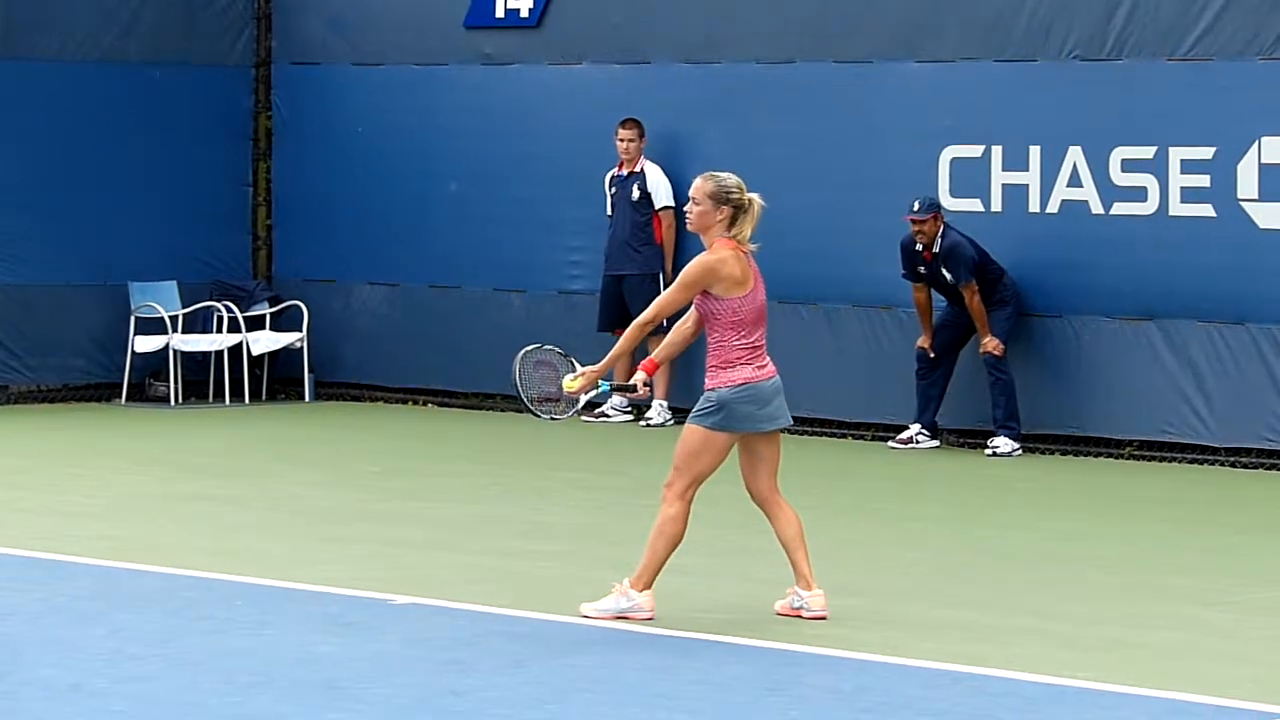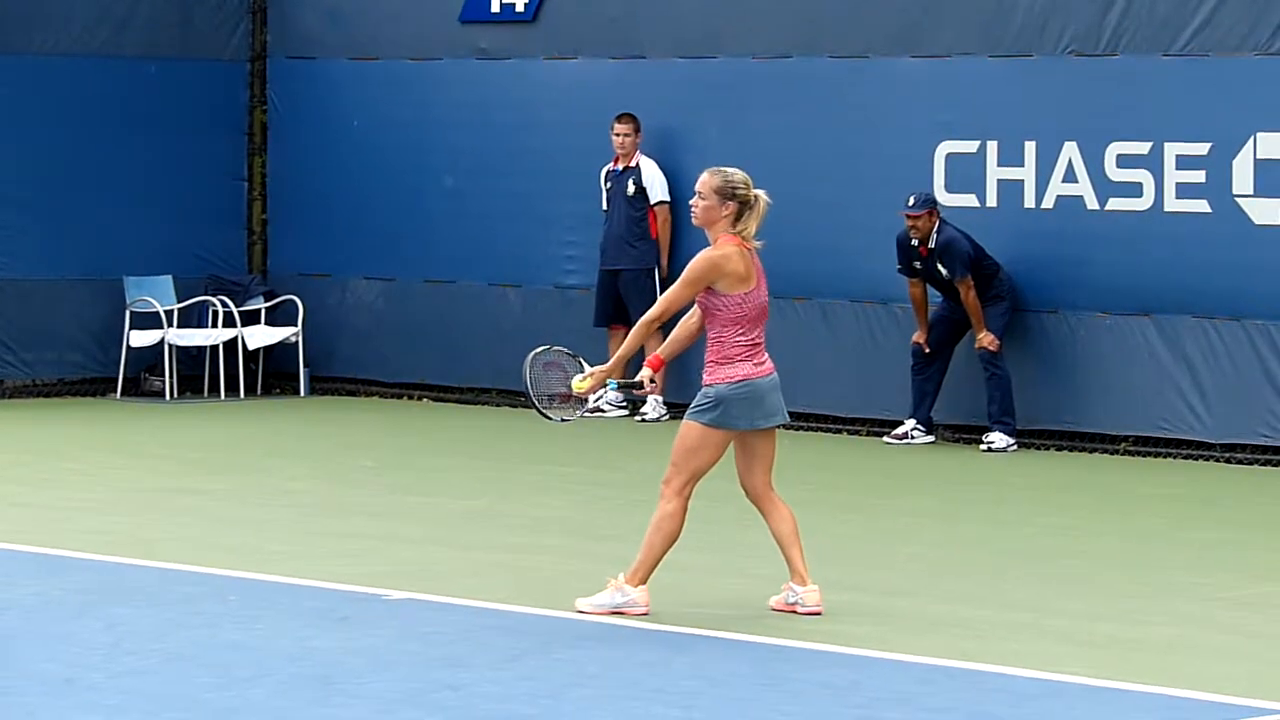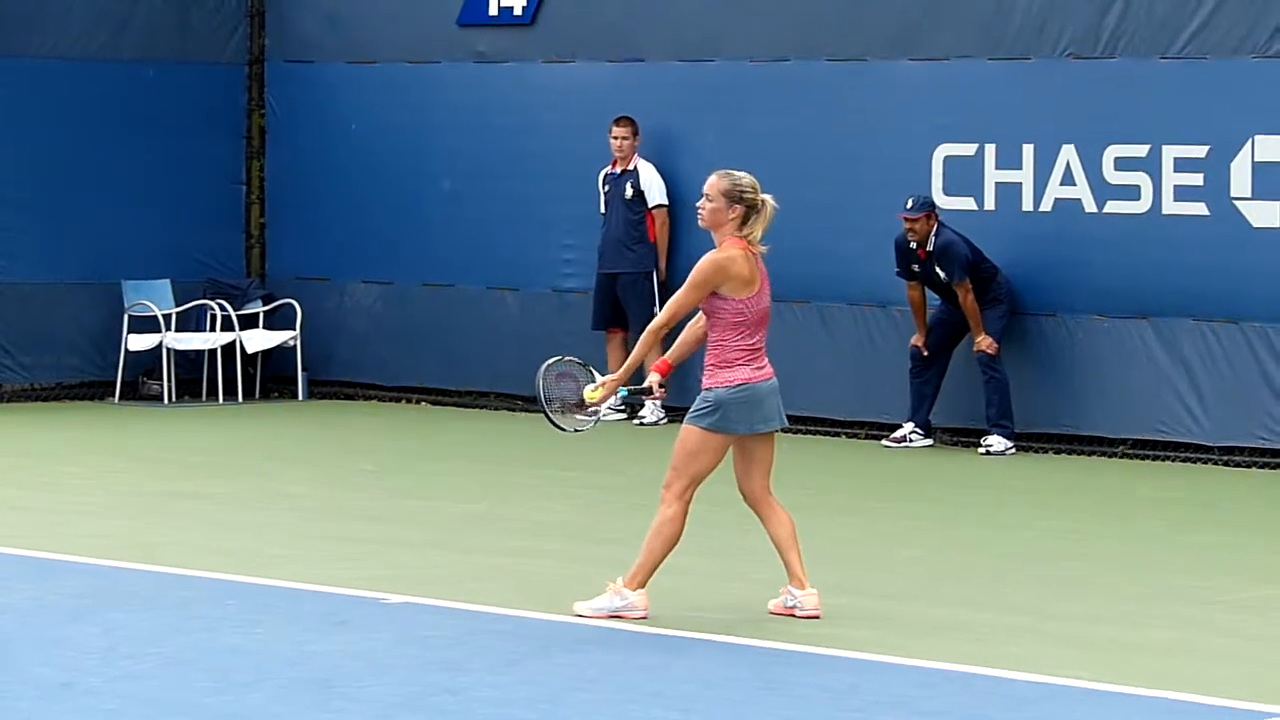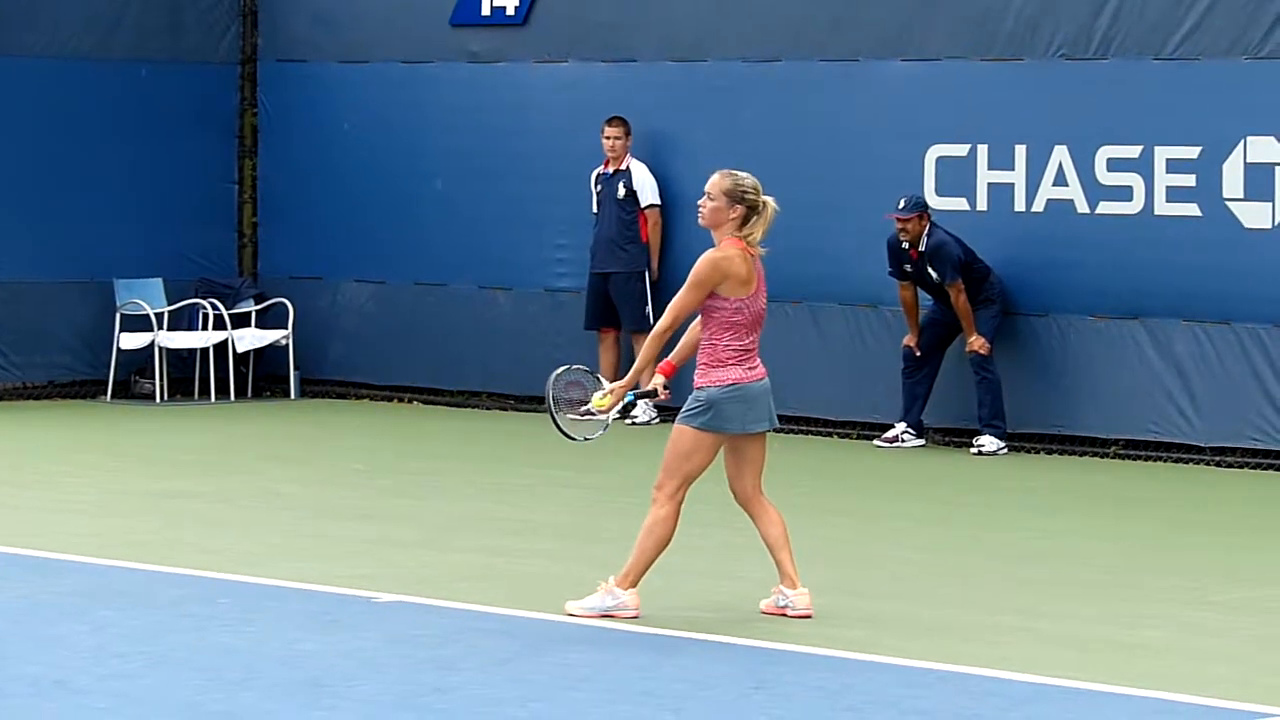
dt=0.5s
person 1, frame 1
left shoulder: (712, 262)
right shoulder: (737, 256)
left elbow: (648, 319)
right elbow: (690, 323)
left wrist: (601, 369)
right wrist: (648, 367)
left hip: (730, 392)
right hip: (763, 386)
left knee: (676, 491)
right knee: (767, 493)
left ankle: (636, 593)
right ankle: (808, 592)
person 1, frame 2
left shoulder: (717, 257)
right shoulder: (742, 252)
left elbow: (653, 317)
right elbow: (696, 318)
left wrist: (611, 367)
right wrist: (654, 363)
left hip: (728, 389)
right hip: (760, 383)
left knee: (674, 488)
right knee: (760, 490)
left ankle: (631, 588)
right ankle: (803, 588)
person 1, frame 3
left shoulder: (720, 260)
right shoulder: (747, 256)
left elbow: (661, 323)
left wrist: (620, 375)
right wrist: (662, 368)
left hip: (727, 392)
right hip: (759, 387)
left knee: (674, 493)
right knee: (758, 495)
left ankle: (629, 592)
right ankle: (801, 591)
person 1, frame 4
left shoulder: (718, 259)
right shoulder: (746, 256)
left elbow: (665, 325)
left wrist: (628, 381)
right wrist: (666, 370)
left hip: (720, 392)
right hip: (752, 388)
left knee: (666, 493)
right knee: (750, 494)
left ankle: (622, 592)
right ankle: (793, 591)
person 2, frame 1
left shoulder: (653, 174)
right shoulder: (611, 177)
left elbow: (668, 222)
left wrist: (667, 266)
right wrist: (614, 256)
left hip: (645, 270)
right hip: (614, 268)
left knee: (653, 334)
right knee: (619, 332)
left ankle: (660, 406)
right ankle: (619, 402)
person 2, frame 2
left shoulder: (648, 169)
right shoulder: (606, 172)
left elbow: (663, 217)
left wrist: (663, 260)
right wrist: (609, 251)
left hip: (640, 264)
right hip: (609, 263)
left knee: (649, 328)
right knee: (615, 327)
left ankle: (656, 401)
right ankle: (614, 397)
person 2, frame 3
left shoulder: (647, 172)
right shoulder: (605, 175)
left elbow: (662, 220)
left wrist: (661, 264)
right wrist: (608, 255)
left hip: (639, 268)
right hip: (608, 267)
right knee: (613, 331)
left ankle: (654, 404)
right ankle: (613, 401)
person 2, frame 4
left shoulder: (639, 172)
right shoulder: (597, 175)
left elbow: (654, 220)
left wrist: (654, 264)
right wrist: (599, 255)
left hip: (632, 268)
right hip: (600, 266)
left knee: (640, 332)
right knee: (606, 331)
left ankle: (646, 404)
person 3, frame 1
left shoulder: (955, 246)
right shoulder: (909, 245)
left elbow: (972, 294)
right elbow: (920, 290)
left wrist: (986, 337)
right wrist: (927, 334)
left hip: (997, 299)
right hip: (959, 304)
left knee: (993, 357)
right knee: (928, 355)
left ankle: (1008, 437)
right ankle: (924, 430)
person 3, frame 2
left shoulder: (950, 241)
right shoulder: (905, 241)
left elbow: (968, 290)
right elbow: (916, 285)
left wrist: (981, 332)
right wrist: (923, 330)
left hip: (993, 295)
right hip: (954, 300)
left knee: (988, 352)
right knee: (923, 350)
left ankle: (1003, 432)
right ankle: (919, 425)
person 3, frame 3
left shoulder: (949, 244)
right shoulder: (903, 244)
left elbow: (966, 292)
right elbow: (914, 288)
left wrist: (979, 336)
right wrist: (921, 332)
left hip: (990, 298)
right hip: (952, 302)
left knee: (986, 355)
right knee: (921, 353)
left ankle: (1001, 435)
right ankle: (917, 428)
person 3, frame 4
left shoulder: (941, 245)
right shoulder: (896, 244)
left elbow: (958, 293)
right elbow: (907, 288)
left wrist: (972, 336)
right wrist: (914, 332)
left hip: (983, 298)
right hip: (945, 303)
left knee: (978, 355)
right knee: (914, 354)
left ankle: (993, 435)
right ankle: (910, 428)
